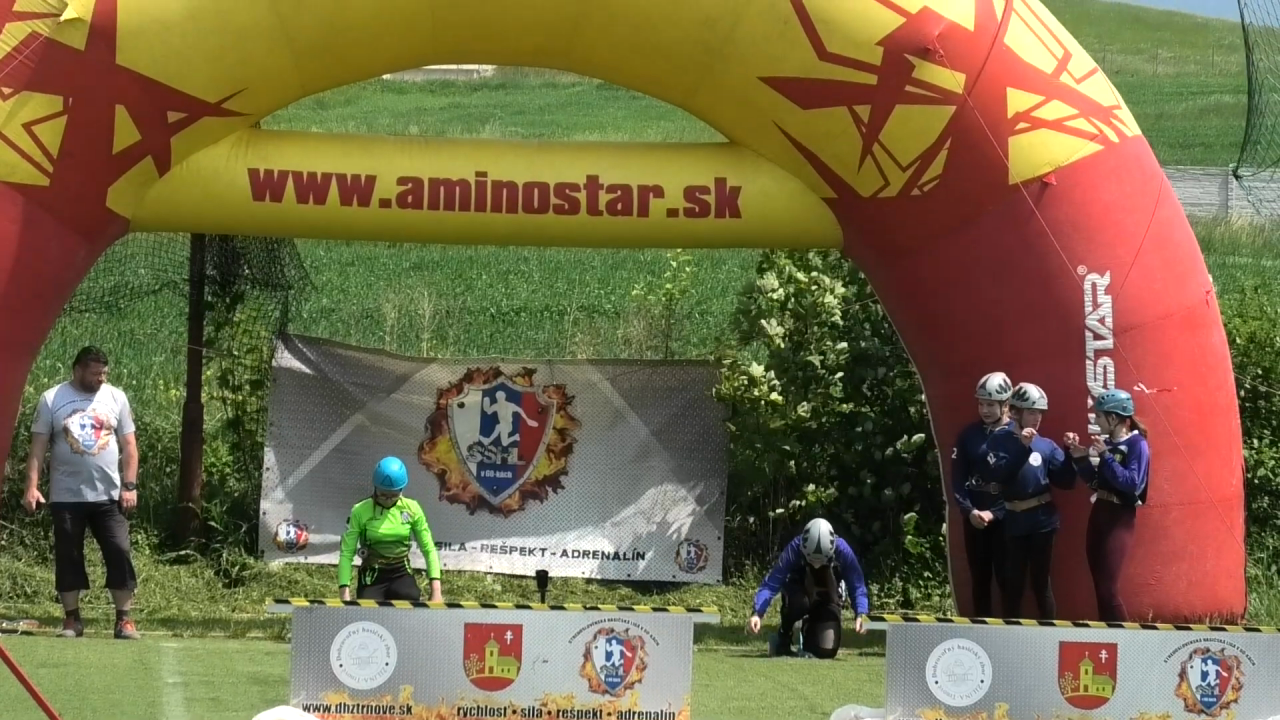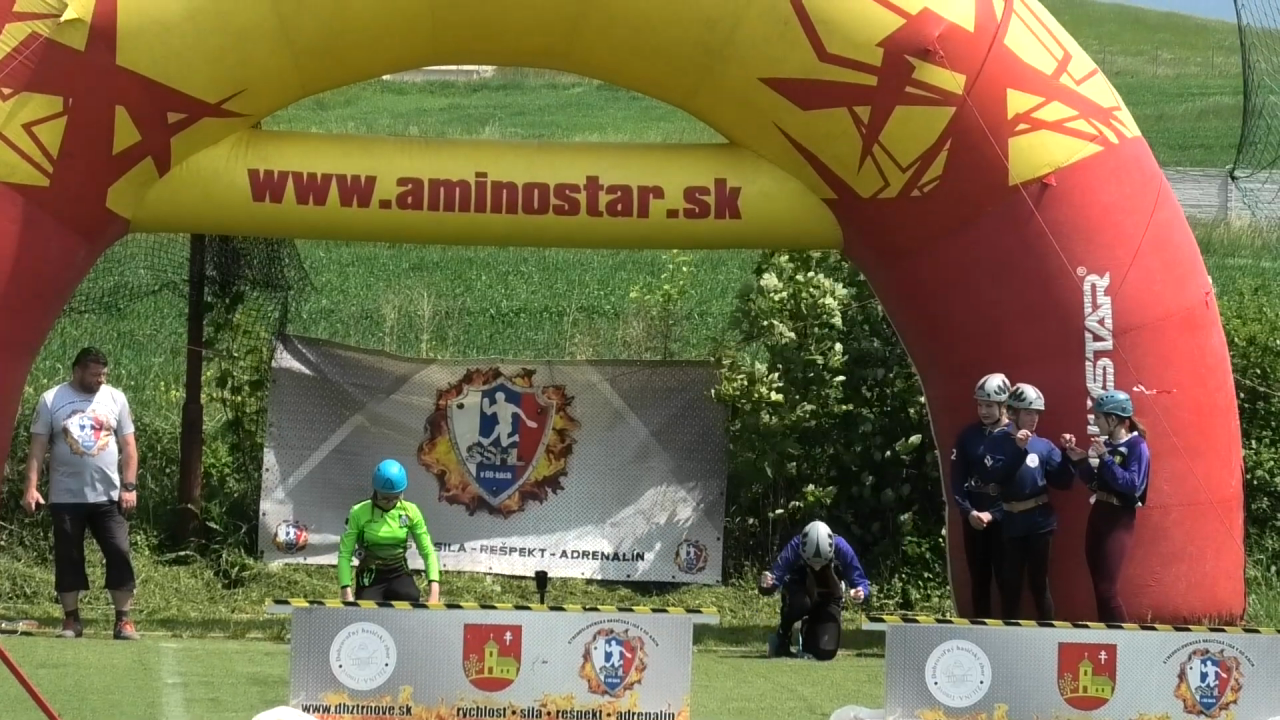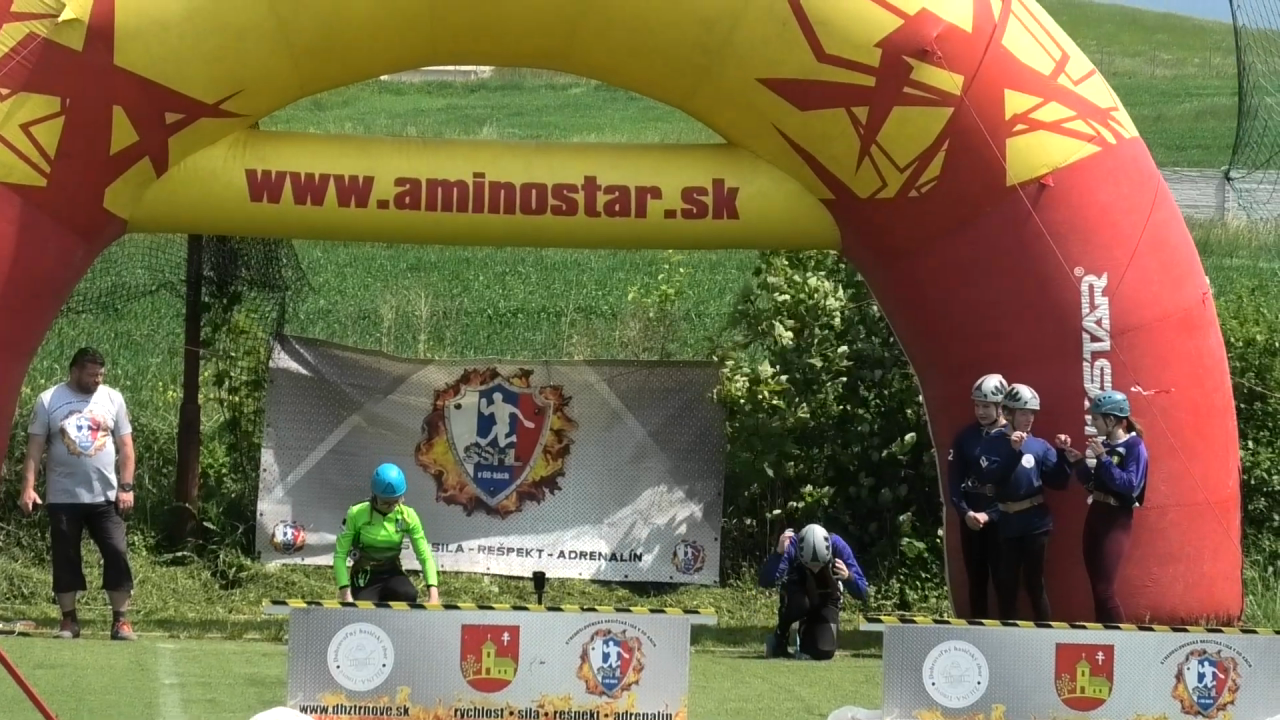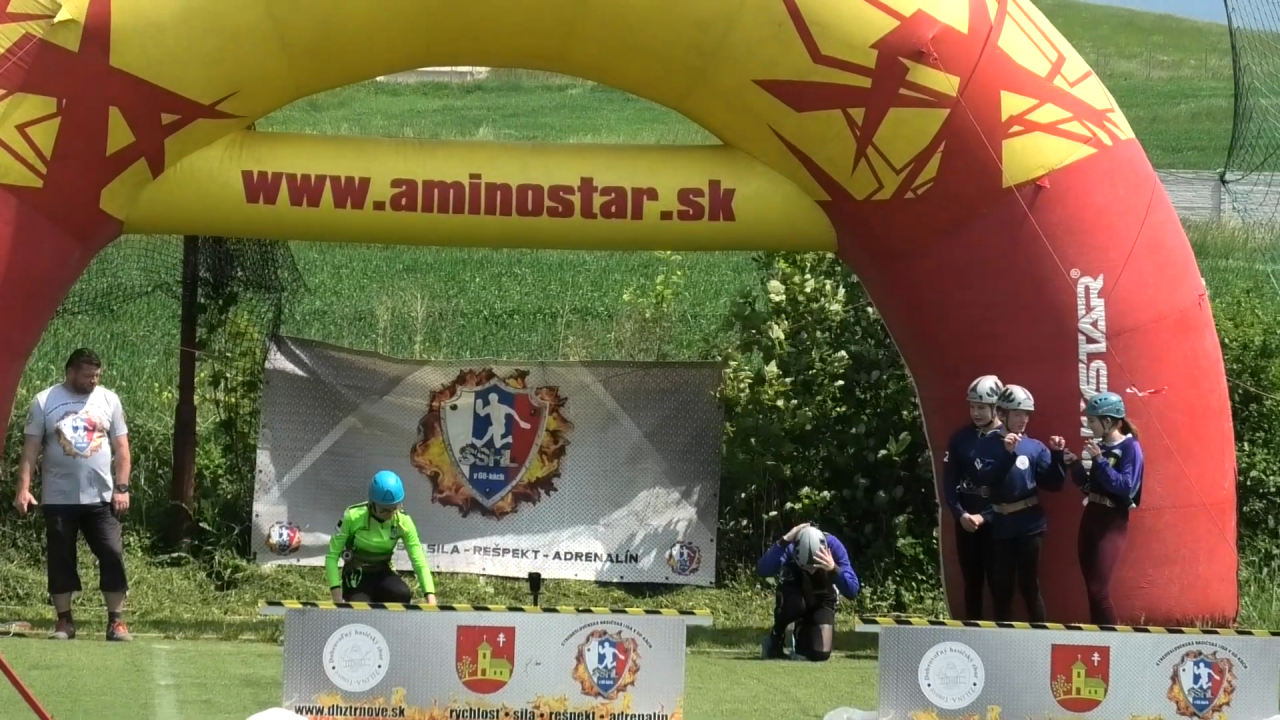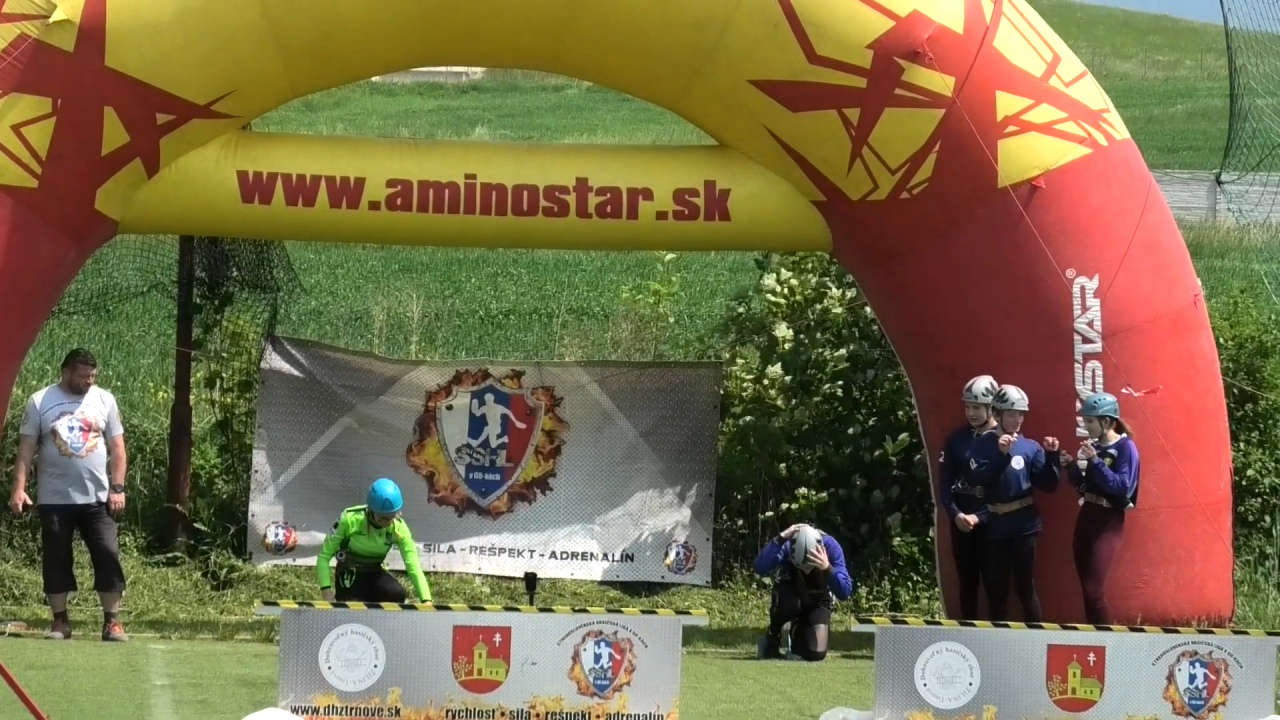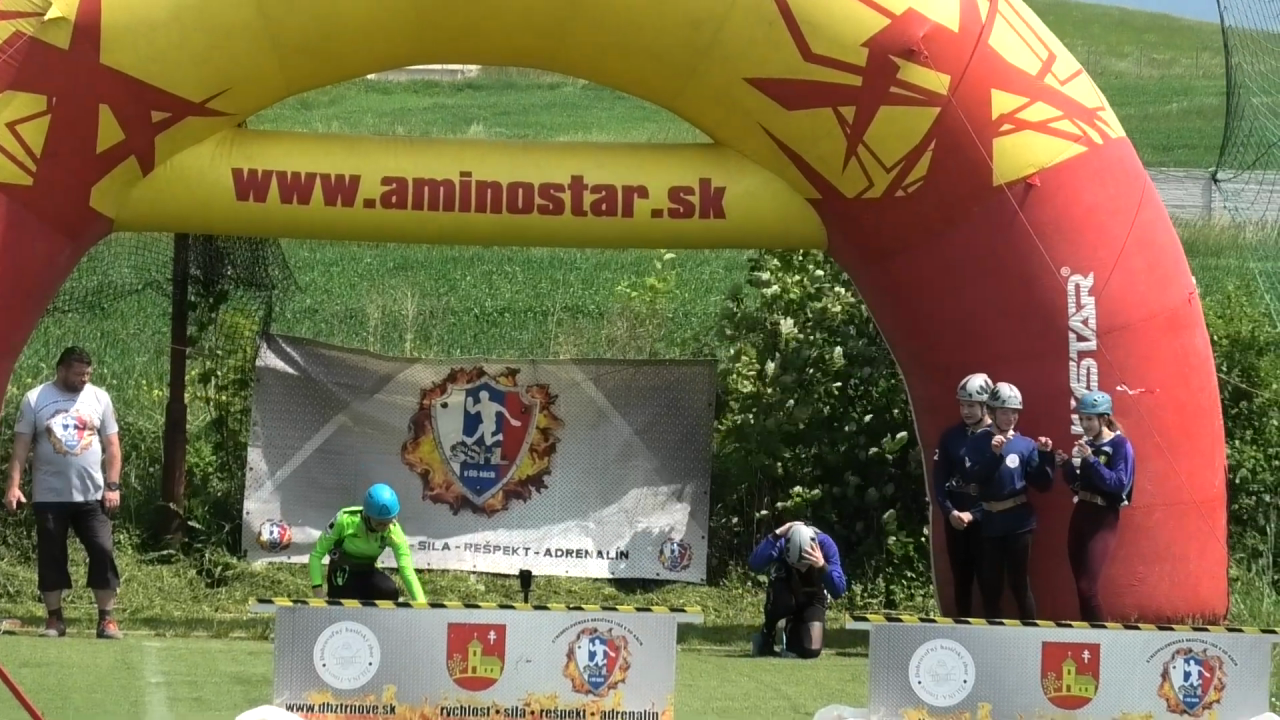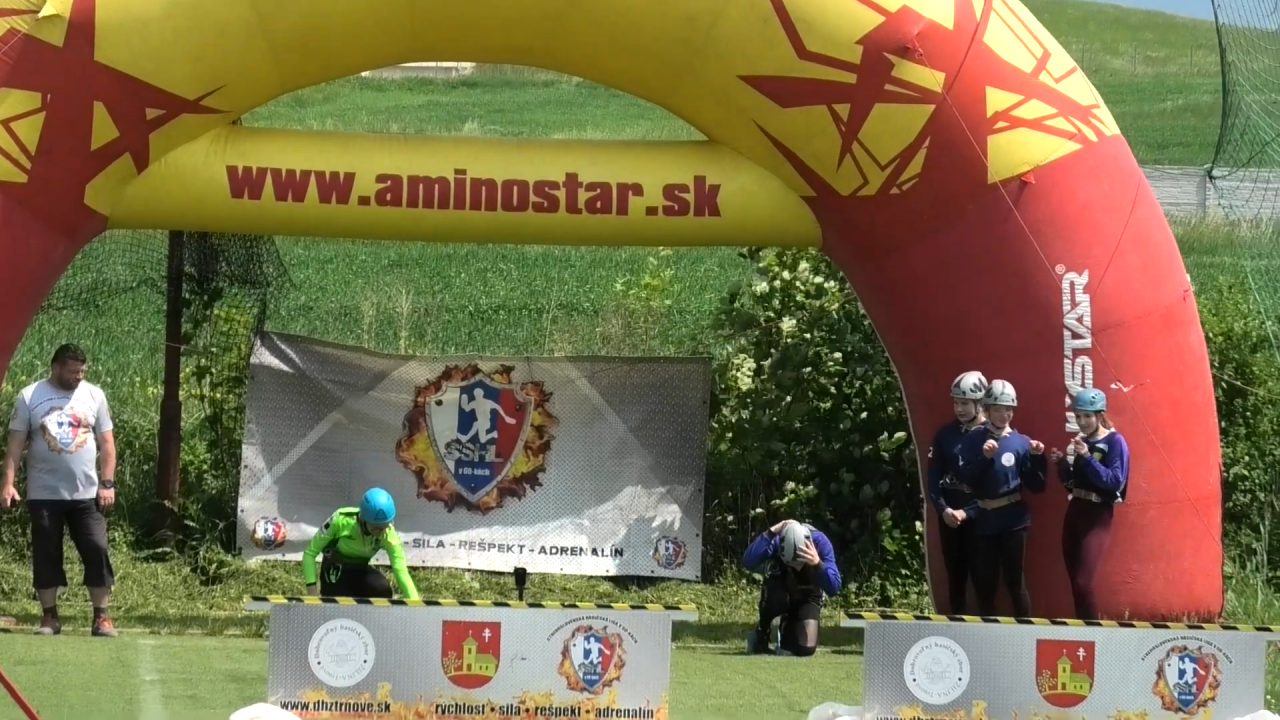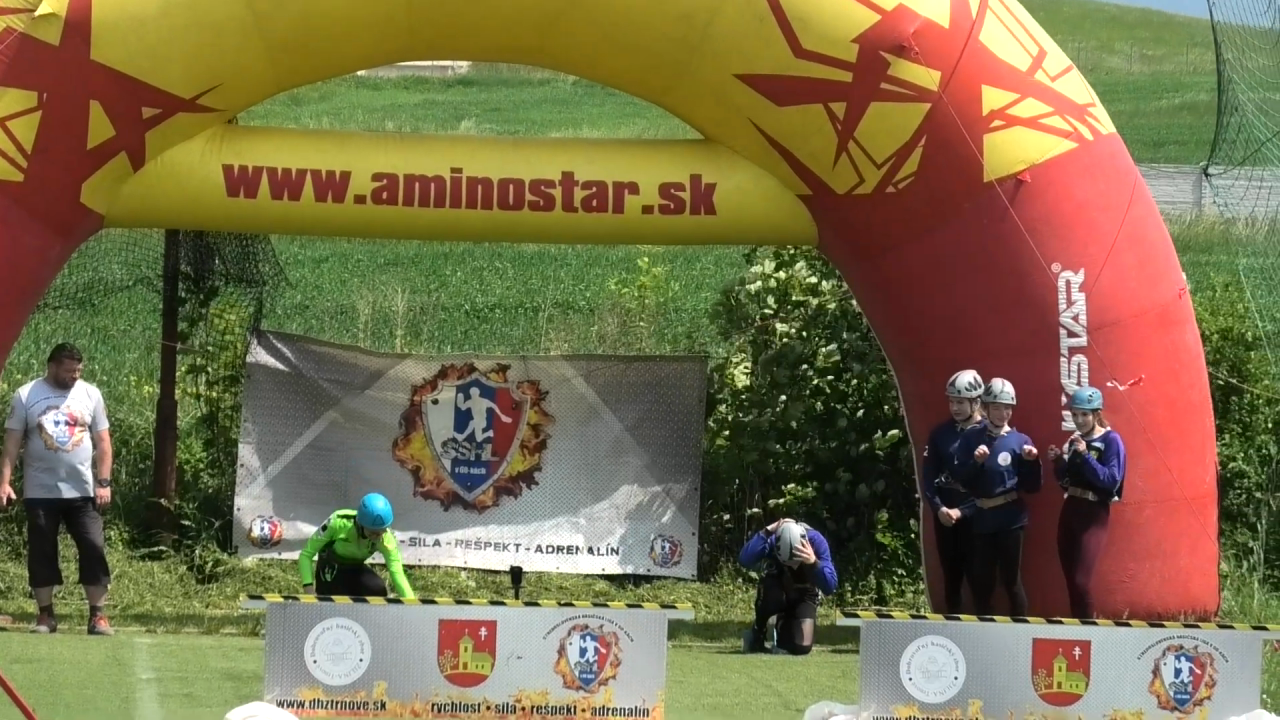
dt=0.1s
person 1, frame 1
left shoulder: (116, 397)
right shoulder: (51, 399)
left elbow: (129, 445)
right elbow: (38, 446)
left wrist: (129, 486)
right wrist: (31, 486)
left hip: (109, 495)
right hip: (66, 496)
left knee: (119, 554)
right knee: (68, 557)
left ankle: (124, 619)
right ankle: (72, 619)
person 1, frame 2
left shoulder: (116, 398)
right shoulder: (51, 400)
left elbow: (128, 446)
right elbow: (37, 447)
left wrist: (129, 486)
right wrist: (31, 486)
left hip: (108, 496)
right hip: (66, 497)
left knee: (119, 555)
right knee: (67, 558)
left ankle: (123, 619)
right ankle: (71, 619)
person 1, frame 3
left shoulder: (113, 398)
right shoulder: (48, 400)
left elbow: (126, 446)
right elbow: (35, 447)
left wrist: (126, 487)
right wrist: (28, 487)
left hip: (106, 497)
right hip: (63, 497)
left knee: (117, 555)
right knee: (65, 559)
left ankle: (121, 620)
right ankle: (69, 620)
person 1, frame 4
left shoulder: (109, 400)
right shoulder: (44, 401)
left elbow: (121, 447)
right elbow: (30, 448)
left wrist: (122, 488)
right wrist: (24, 488)
left hip: (101, 498)
right hip: (59, 499)
left knee: (112, 557)
right knee: (60, 559)
left ankle: (116, 621)
right ankle: (64, 621)
person 1, frame 5
left shoulder: (105, 400)
right shoulder: (40, 401)
left elbow: (117, 447)
right elbow: (26, 448)
left wrist: (118, 488)
right wrist: (19, 487)
left hip: (97, 498)
right hip: (54, 499)
left knee: (108, 557)
right knee: (56, 560)
left ankle: (112, 621)
right ankle: (60, 621)
person 1, frame 6
left shoulder: (100, 397)
right shoulder: (35, 399)
left elbow: (112, 445)
left wrist: (113, 486)
left hip: (92, 496)
right hip: (49, 497)
left knee: (103, 554)
right knee: (51, 557)
left ankle: (107, 619)
right ankle: (54, 618)
person 1, frame 7
left shoulder: (94, 395)
right shoulder: (29, 396)
left elbow: (107, 442)
left wrist: (107, 483)
left hip: (87, 493)
right hip: (44, 494)
left knee: (97, 552)
right knee: (46, 555)
left ankle: (101, 616)
right ankle: (49, 617)
person 1, frame 8
left shoulder: (90, 394)
right shoulder: (25, 395)
left elbow: (102, 442)
left wrist: (104, 482)
left hip: (83, 492)
right hip: (40, 493)
left knee: (93, 550)
right knee: (41, 554)
left ankle: (98, 615)
right ankle: (45, 615)
person 2, frame 1
right shoulder: (968, 434)
right elbow: (957, 478)
left wrist: (994, 513)
right wrist: (969, 510)
left hip: (1006, 516)
right hip: (973, 514)
left knee: (1006, 578)
right knee: (979, 577)
person 2, frame 2
right shoulder: (968, 436)
right elbow: (957, 479)
left wrist: (993, 514)
right wrist: (968, 511)
right hip: (973, 515)
left knee: (1006, 578)
right knee: (979, 578)
person 2, frame 3
right shoulder: (965, 436)
right elbow: (954, 480)
left wrist: (989, 515)
right wrist: (965, 512)
left hip: (1002, 518)
right hip: (970, 516)
right knee: (976, 579)
person 2, frame 4
right shoulder: (961, 438)
right elbow: (949, 481)
left wrist: (984, 516)
right wrist: (960, 514)
right hip: (965, 518)
right knee: (971, 580)
person 2, frame 5
right shoulder: (956, 438)
right elbow: (944, 481)
left wrist: (979, 516)
right wrist: (955, 514)
right hip: (960, 518)
right knee: (967, 580)
person 2, frame 6
right shoulder: (951, 436)
right elbow: (939, 479)
left wrist: (973, 514)
right wrist: (949, 511)
right hip: (955, 516)
right knee: (961, 578)
person 2, frame 7
right shoulder: (945, 434)
right elbow: (933, 477)
left wrist: (967, 512)
right wrist: (943, 509)
right hip: (948, 514)
right knee: (955, 576)
person 2, frame 8
right shoulder: (941, 433)
right elbow: (928, 475)
left wrist: (962, 511)
right wrist: (938, 507)
left hip: (975, 513)
right hip: (944, 513)
right knee: (951, 575)
person 3, frame 1
left shoulder: (1047, 445)
right shoulder: (998, 440)
left elbow: (1066, 481)
right elbow: (997, 474)
right wrist: (1023, 447)
left hip: (1042, 520)
right hip: (1014, 522)
left knee: (1041, 583)
right knee: (1012, 583)
person 3, frame 2
left shoulder: (1044, 446)
right shoulder: (997, 442)
left elbow: (1063, 482)
right elbow: (994, 475)
right wrist: (1019, 449)
left hip: (1039, 521)
right hip: (1010, 522)
left knee: (1039, 584)
right knee: (1009, 584)
person 3, frame 3
left shoulder: (1040, 446)
right shoulder: (992, 443)
left elbow: (1059, 482)
right elbow: (990, 477)
left wrist: (1063, 455)
right wrist: (1013, 451)
left hip: (1035, 522)
right hip: (1006, 523)
left knee: (1035, 584)
right knee: (1006, 584)
person 3, frame 4
left shoulder: (1035, 447)
left elbow: (1054, 484)
left wrist: (1058, 455)
right wrist: (1008, 453)
left hip: (1030, 523)
right hip: (1000, 524)
left knee: (1029, 585)
right knee: (1001, 586)
person 3, frame 5
left shoulder: (1031, 446)
right shoulder: (983, 445)
left elbow: (1048, 484)
right elbow: (980, 479)
right wrist: (1001, 454)
left hip: (1024, 523)
right hip: (996, 524)
left knee: (1025, 585)
right knee: (996, 585)
person 3, frame 6
left shoulder: (1026, 444)
right shoulder: (978, 442)
left elbow: (1043, 484)
right elbow: (974, 477)
left wrist: (1045, 455)
right wrist: (993, 454)
left hip: (1019, 521)
right hip: (989, 521)
left knee: (1019, 583)
right knee: (990, 583)
person 3, frame 7
left shoulder: (1022, 442)
right shoulder: (974, 440)
left elbow: (1037, 485)
right elbow: (967, 478)
left wrist: (1038, 458)
right wrist: (985, 458)
left hip: (1013, 518)
right hip: (984, 519)
left knee: (1015, 580)
right knee: (984, 580)
person 3, frame 8
left shoulder: (1021, 441)
right shoulder: (971, 438)
left elbow: (1033, 486)
right elbow: (963, 480)
left wrist: (1031, 460)
right wrist: (975, 461)
left hip: (1011, 518)
right hip: (982, 518)
left knee: (1011, 579)
right knee: (982, 579)
person 4, frame 1
left shoulder: (1137, 444)
right shoulder: (1108, 442)
left elbow: (1132, 483)
left wrist: (1105, 456)
right wrist: (1081, 458)
left hip: (1120, 518)
right hip: (1099, 514)
left knee: (1107, 588)
right knee: (1099, 585)
person 4, frame 2
left shoulder: (1137, 445)
right shoulder: (1108, 444)
left elbow: (1132, 484)
left wrist: (1105, 457)
right wrist: (1081, 460)
left hip: (1119, 519)
right hip: (1098, 515)
left knee: (1107, 588)
right knee: (1099, 587)
person 4, frame 3
left shoulder: (1134, 446)
right shoulder: (1105, 444)
left elbow: (1129, 485)
left wrist: (1103, 458)
right wrist: (1078, 462)
left hip: (1117, 520)
right hip: (1095, 515)
left knee: (1104, 589)
right knee: (1096, 587)
person 4, frame 4
left shoulder: (1130, 447)
right shoulder: (1100, 446)
left elbow: (1126, 487)
left wrist: (1100, 460)
right wrist: (1076, 465)
left hip: (1113, 521)
right hip: (1091, 516)
left knee: (1098, 589)
right knee: (1092, 588)
person 4, frame 5
left shoulder: (1126, 447)
right shoulder: (1095, 446)
left elbow: (1123, 487)
left wrist: (1095, 461)
right wrist: (1072, 466)
left hip: (1108, 521)
right hip: (1086, 516)
left knee: (1093, 589)
right knee: (1087, 588)
person 4, frame 6
left shoulder: (1120, 444)
right shoulder: (1088, 444)
left elbow: (1119, 484)
left wrist: (1091, 460)
right wrist: (1067, 465)
left hip: (1103, 519)
right hip: (1080, 514)
left knee: (1087, 586)
right knee: (1081, 585)
person 4, frame 7
left shoulder: (1115, 441)
right shoulder: (1082, 441)
left elbow: (1115, 481)
left wrist: (1088, 457)
right wrist: (1062, 463)
left hip: (1097, 515)
right hip: (1075, 511)
left knee: (1083, 582)
right knee: (1074, 582)
person 4, frame 8
left shoulder: (1111, 440)
right shoulder: (1075, 440)
left elbow: (1112, 480)
left wrist: (1085, 456)
right wrist: (1058, 461)
left hip: (1094, 514)
right hip: (1070, 510)
left knee: (1080, 581)
right knee: (1070, 580)
